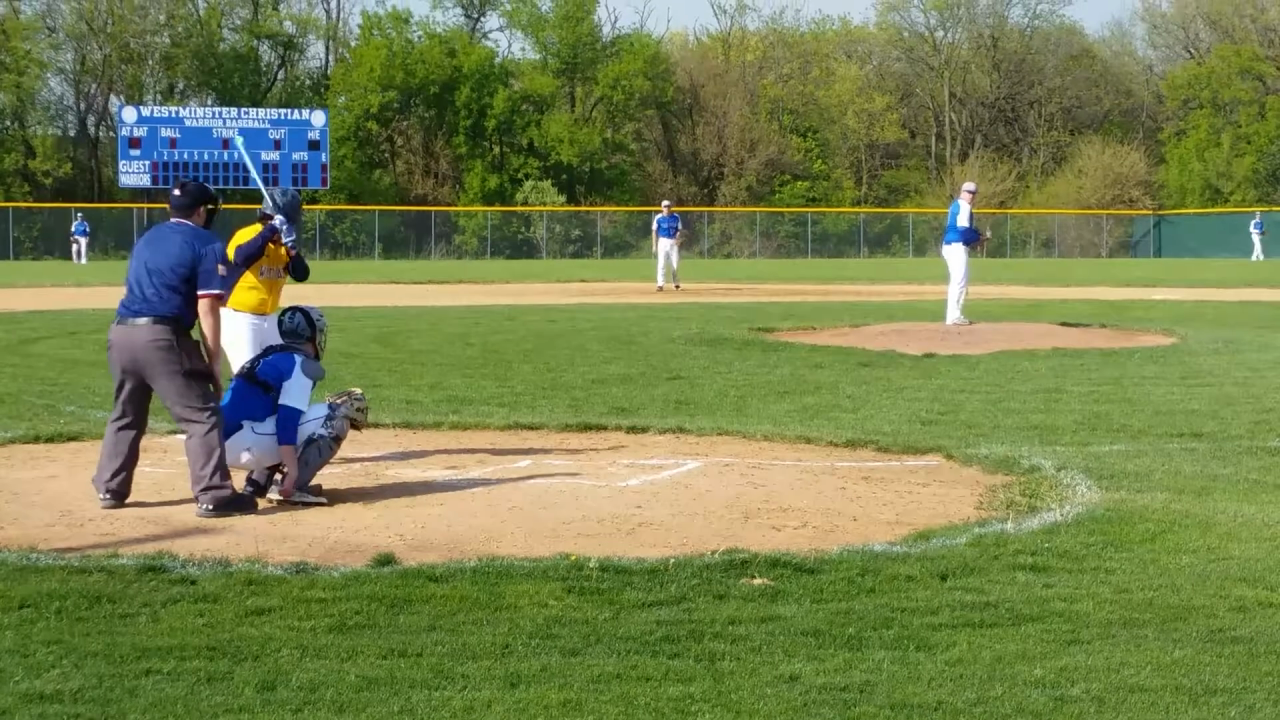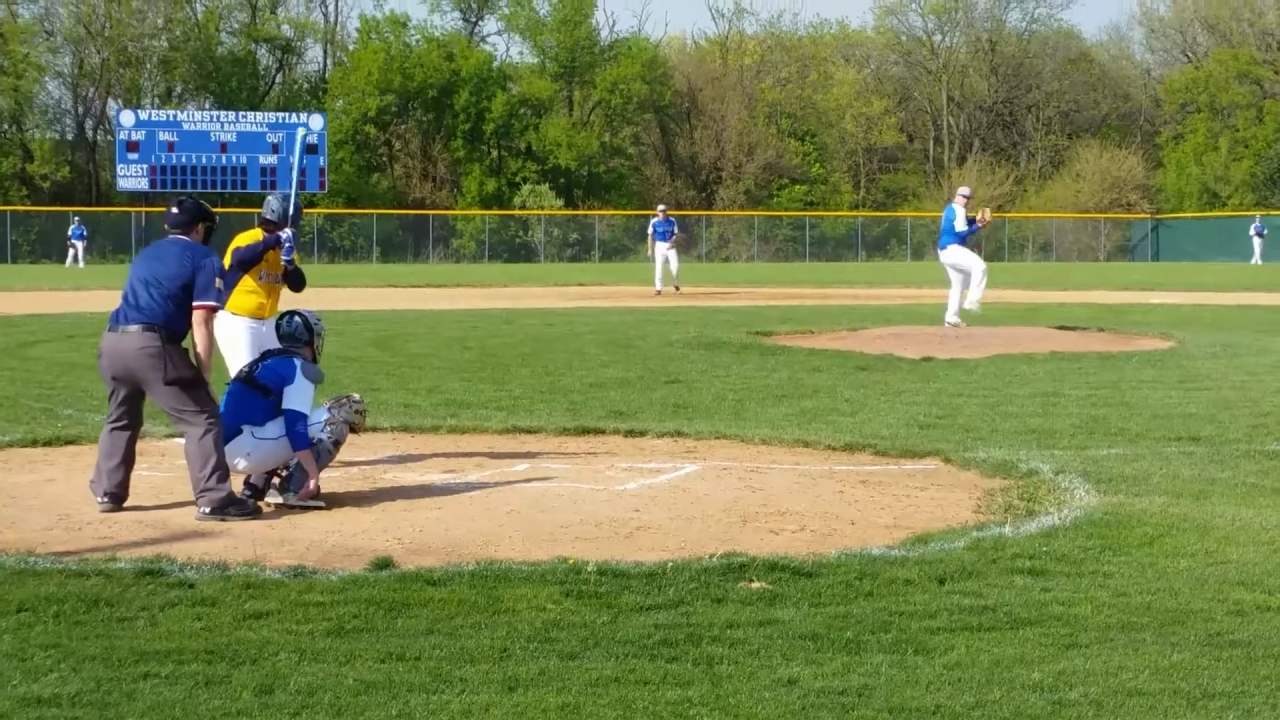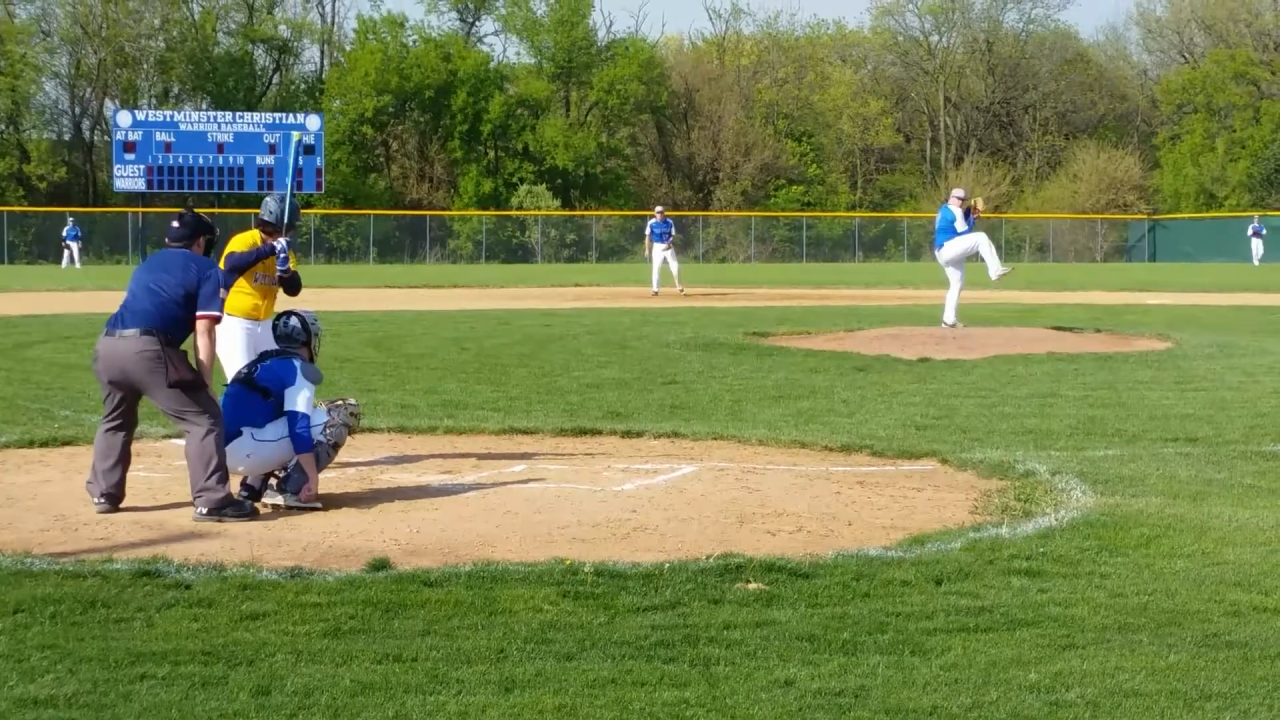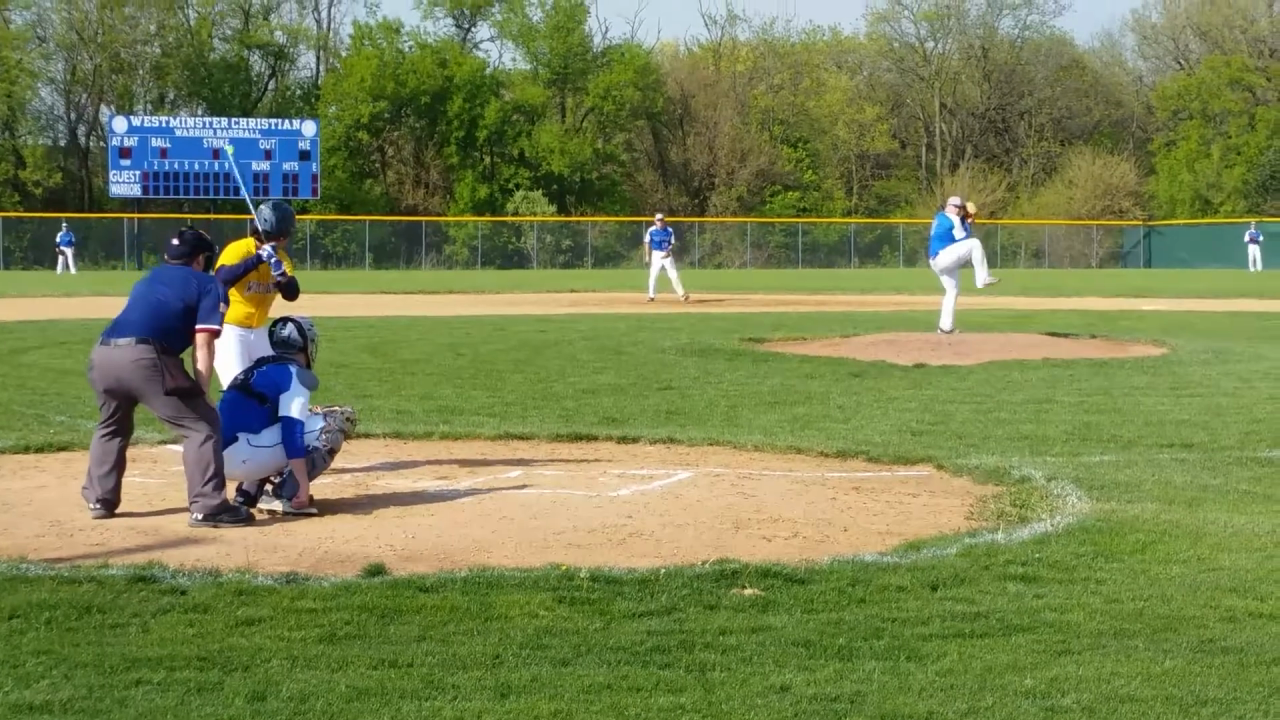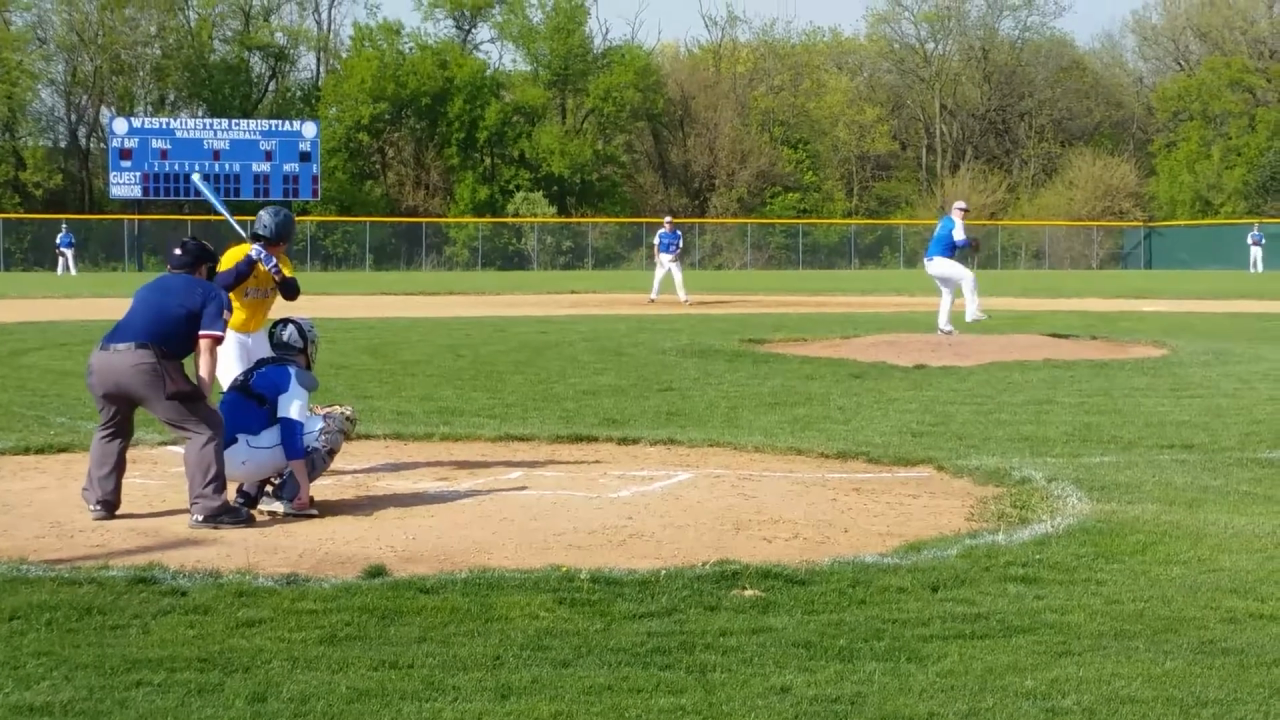
dt=0.2s
person 1, frame 1
left shoulder: (147, 237)
right shoulder: (207, 244)
right elbow: (207, 309)
right wrist: (213, 361)
left hip: (121, 333)
right hip: (160, 337)
left knee: (125, 415)
right knee: (201, 415)
left ankle: (110, 488)
right ankle: (213, 497)
person 1, frame 2
left shoulder: (146, 253)
right shoulder: (205, 259)
right elbow: (201, 323)
right wrist: (203, 376)
left hip: (112, 341)
right hip: (151, 344)
left knee: (120, 419)
right knee: (201, 418)
left ankle: (107, 493)
right ankle: (213, 500)
person 1, frame 3
left shoulder: (149, 263)
right shoulder: (207, 269)
right elbow: (203, 333)
right wrist: (205, 384)
left hip: (107, 346)
right hip: (148, 349)
left knee: (116, 421)
right knee: (203, 418)
left ankle: (104, 494)
right ankle: (211, 502)
person 1, frame 4
left shoulder: (148, 279)
right shoulder: (207, 285)
right elbow: (202, 346)
right wrist: (201, 394)
left hip: (102, 355)
right hip: (143, 358)
left knee: (112, 427)
right knee: (203, 424)
left ankle: (100, 500)
right ankle: (207, 507)
person 1, frame 5
left shoulder: (150, 287)
right shoulder: (212, 293)
right elbow: (205, 352)
right wrist: (202, 400)
left hip: (101, 360)
right hip: (142, 362)
left knee: (112, 429)
right knee: (206, 426)
left ankle: (100, 501)
right ankle: (208, 509)
person 2, frame 1
left shoulder: (269, 357)
right shoulder: (300, 364)
right elbow: (287, 420)
right wrist: (293, 472)
left hip: (226, 445)
right hip: (244, 443)
right knee: (334, 416)
left ankle: (259, 481)
right ankle: (293, 488)
person 2, frame 2
left shoulder: (265, 362)
right shoulder: (299, 368)
right elbow: (294, 425)
right wrist: (313, 475)
left hip: (224, 449)
right hip: (245, 448)
right knee: (334, 420)
left ankle: (257, 485)
right ankle: (289, 491)
person 2, frame 3
left shoulder: (262, 363)
right shoulder: (298, 369)
right elbow: (299, 427)
right wrist: (313, 478)
left hip: (223, 450)
right hip: (244, 451)
right knee: (333, 421)
left ankle: (253, 486)
right ankle: (287, 491)
person 2, frame 4
left shoulder: (259, 369)
right shoulder: (294, 374)
right elbow: (292, 432)
right wrist: (304, 485)
right hip: (240, 456)
right knee: (329, 427)
left ankle: (249, 491)
right ankle: (282, 497)
person 2, frame 5
left shoulder: (259, 370)
right shoulder: (293, 376)
right elbow: (291, 433)
right wrist: (304, 486)
right hip: (240, 457)
right knee: (329, 427)
left ankle: (249, 492)
right ankle: (283, 498)
person 3, frame 1
left shoulder: (283, 243)
right shoulder: (247, 234)
left elbow: (301, 275)
right elbow: (241, 257)
left wrist: (292, 248)
right wrist: (271, 230)
left hip: (268, 319)
right hip: (237, 318)
person 3, frame 2
left shoulder: (284, 247)
right shoulder: (247, 239)
left elbow: (298, 285)
right elbow: (239, 259)
left wrist: (289, 263)
right wrist: (275, 239)
left hip: (265, 323)
right hip: (235, 322)
person 3, frame 3
left shoulder: (283, 250)
right shoulder: (244, 240)
left elbow: (294, 289)
right elbow: (231, 264)
left wrist: (286, 272)
right wrist: (269, 249)
left hip: (262, 324)
right hip: (232, 323)
person 3, frame 4
left shoulder: (280, 257)
right shoulder: (238, 249)
left elbow: (292, 294)
right elbow: (222, 277)
left wrist: (282, 277)
right wrist: (258, 258)
left hip: (257, 331)
right hip: (227, 331)
person 3, frame 5
left shoulder: (281, 261)
right shoulder: (236, 254)
left elbow: (292, 294)
right elbow: (219, 284)
left wrist: (277, 272)
right wrist: (250, 260)
left hip: (256, 334)
right hip: (226, 334)
